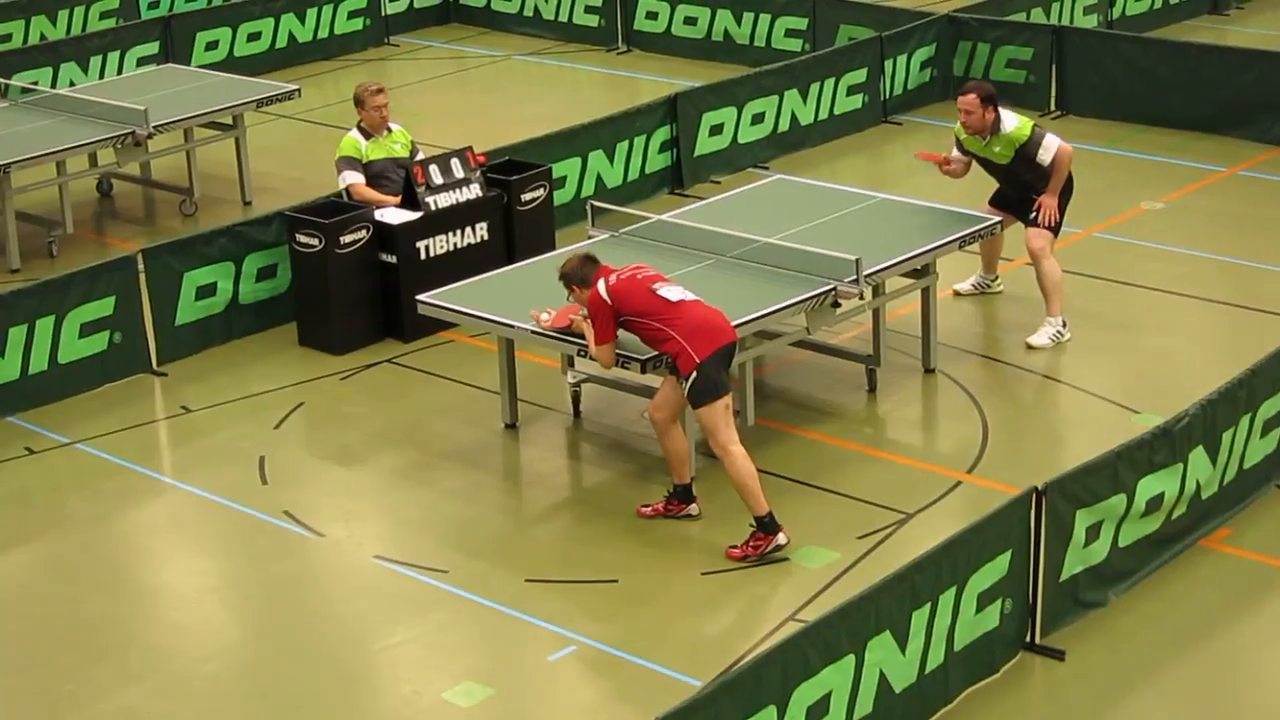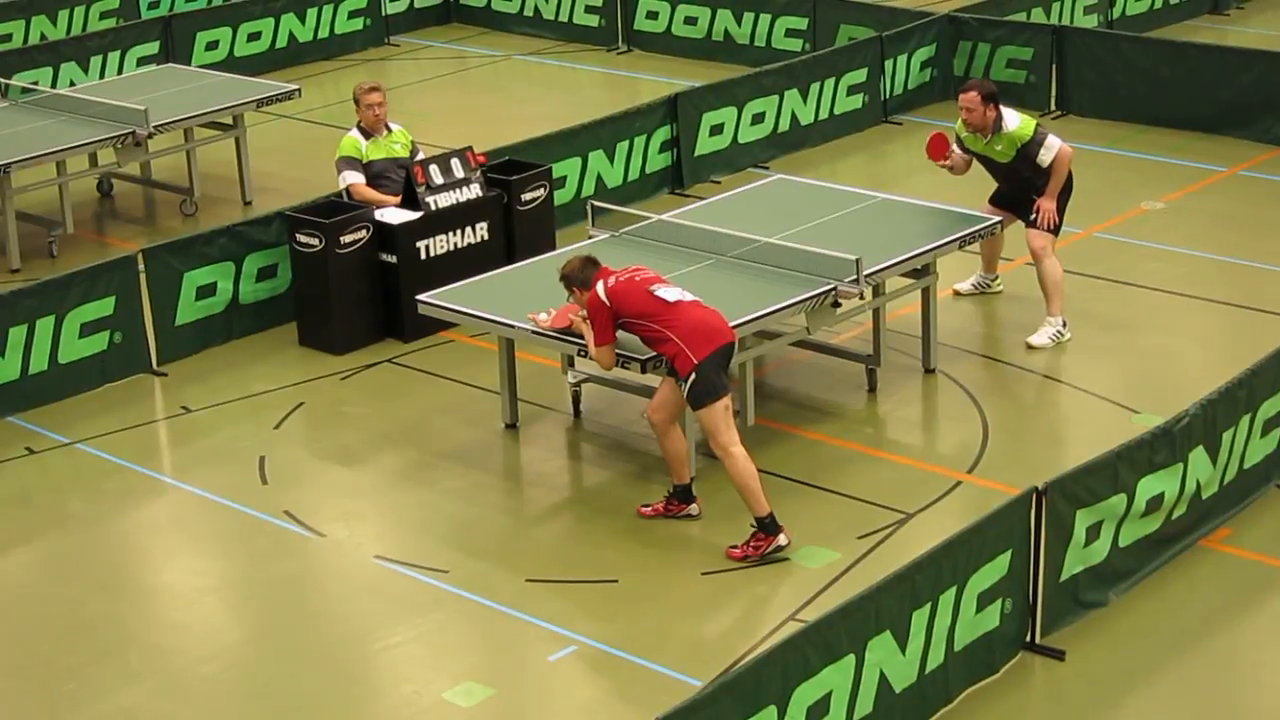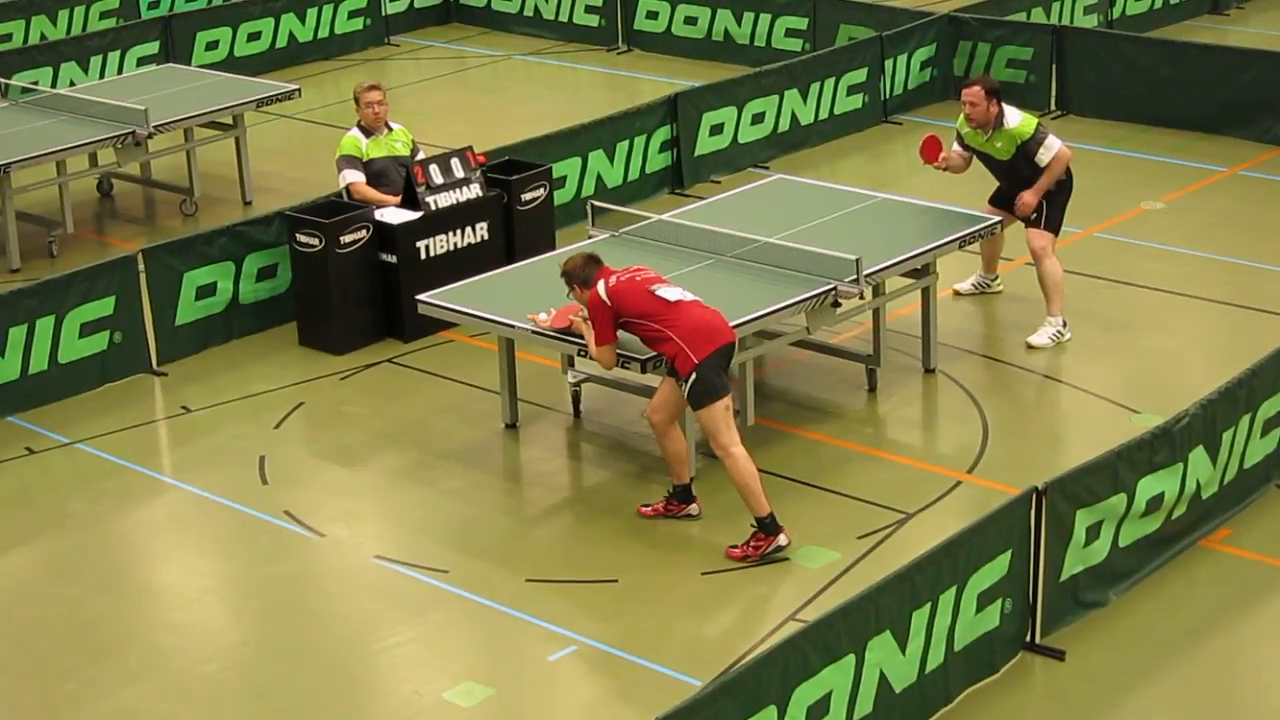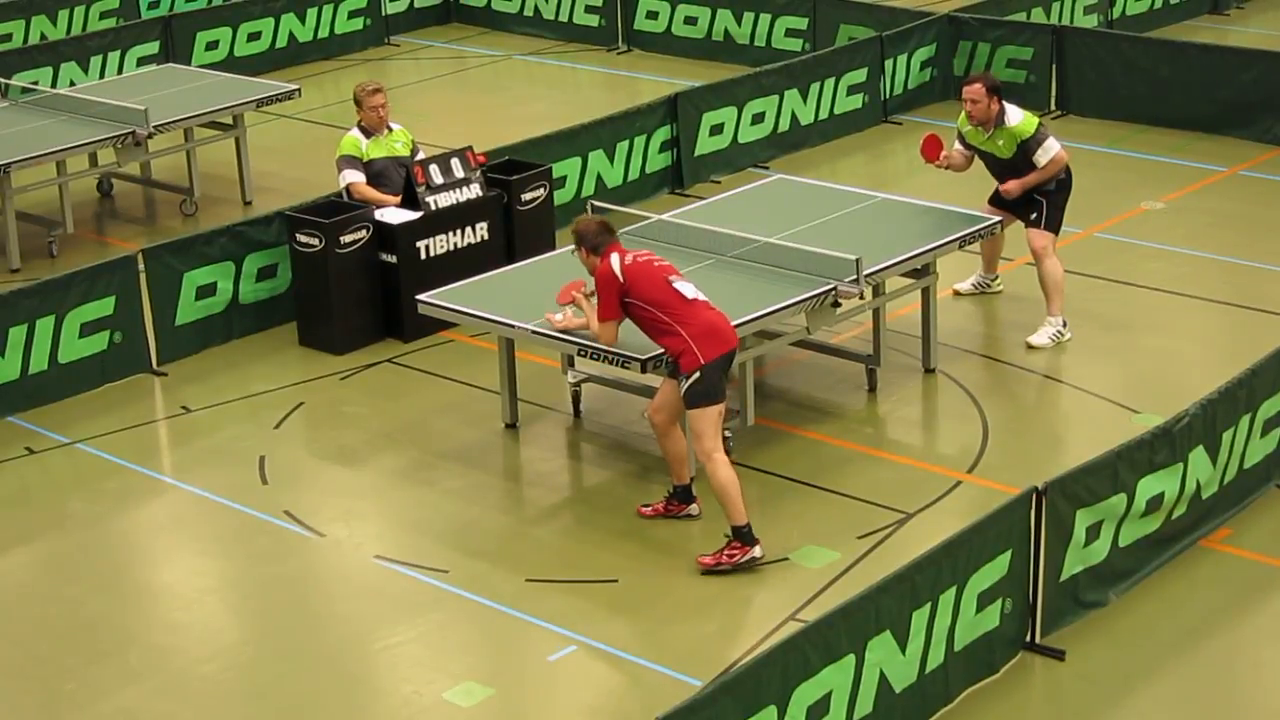
dt=0.7s
person 1, frame 1
left shoulder: (599, 296)
right shoulder: (632, 271)
left elbow: (606, 360)
left wrist: (586, 328)
right wrist: (591, 323)
left hip: (699, 345)
right hip: (717, 328)
left knee: (724, 444)
right knee: (661, 414)
left ankle: (770, 531)
right ankle: (683, 499)
person 1, frame 2
left shoulder: (597, 297)
right shoulder: (632, 272)
left elbow: (606, 361)
left wrist: (585, 329)
right wrist: (590, 323)
left hip: (698, 347)
right hip: (715, 330)
left knee: (725, 445)
right knee: (659, 416)
left ankle: (770, 531)
right ankle: (683, 499)
person 1, frame 3
left shoulder: (599, 297)
right shoulder: (632, 273)
left elbow: (607, 361)
left wrist: (585, 330)
right wrist: (586, 324)
left hip: (699, 347)
right hip: (715, 330)
left knee: (726, 445)
right knee: (659, 416)
left ankle: (770, 531)
right ankle: (683, 498)
person 1, frame 4
left shoulder: (607, 271)
right shoulder: (635, 258)
left elbow: (608, 337)
right elbow: (624, 309)
left wrist: (585, 306)
right wrist: (573, 322)
left hip: (703, 347)
right hip: (713, 335)
left knee: (708, 450)
right knee: (660, 416)
left ankle: (744, 542)
right ankle: (683, 498)
person 2, frame 1
left shoulder: (1016, 131)
right shoulder: (964, 131)
left elbow: (1065, 151)
right elbow: (962, 166)
left wrist: (1052, 195)
right wrist: (950, 167)
left hip: (1047, 188)
right hip: (1014, 187)
left knee: (1038, 247)
left ankle: (1057, 323)
right ankle: (988, 278)
person 2, frame 2
left shoulder: (1018, 130)
right shoulder: (965, 128)
left elbow: (1065, 153)
right elbow: (963, 164)
left wrist: (1050, 197)
right wrist: (951, 162)
left hip: (1048, 186)
right hip: (1014, 184)
left knee: (1039, 246)
left ankle: (1057, 323)
right ankle: (988, 278)
person 2, frame 3
left shoulder: (1019, 128)
right shoulder: (966, 125)
left elbow: (1063, 155)
right elbow: (962, 161)
left wrist: (1036, 193)
right wrist: (947, 161)
left hip: (1049, 185)
right hip: (1014, 183)
left knee: (1040, 247)
left ankle: (1056, 323)
right ankle: (988, 278)
person 2, frame 4
left shoulder: (1020, 126)
right shoulder: (967, 122)
left elbow: (1059, 159)
right elbow: (964, 159)
left wrist: (1022, 184)
right wrist: (948, 160)
left hip: (1048, 184)
right hip: (1013, 183)
left knee: (1040, 246)
left ankle: (1057, 323)
right ankle: (988, 278)
